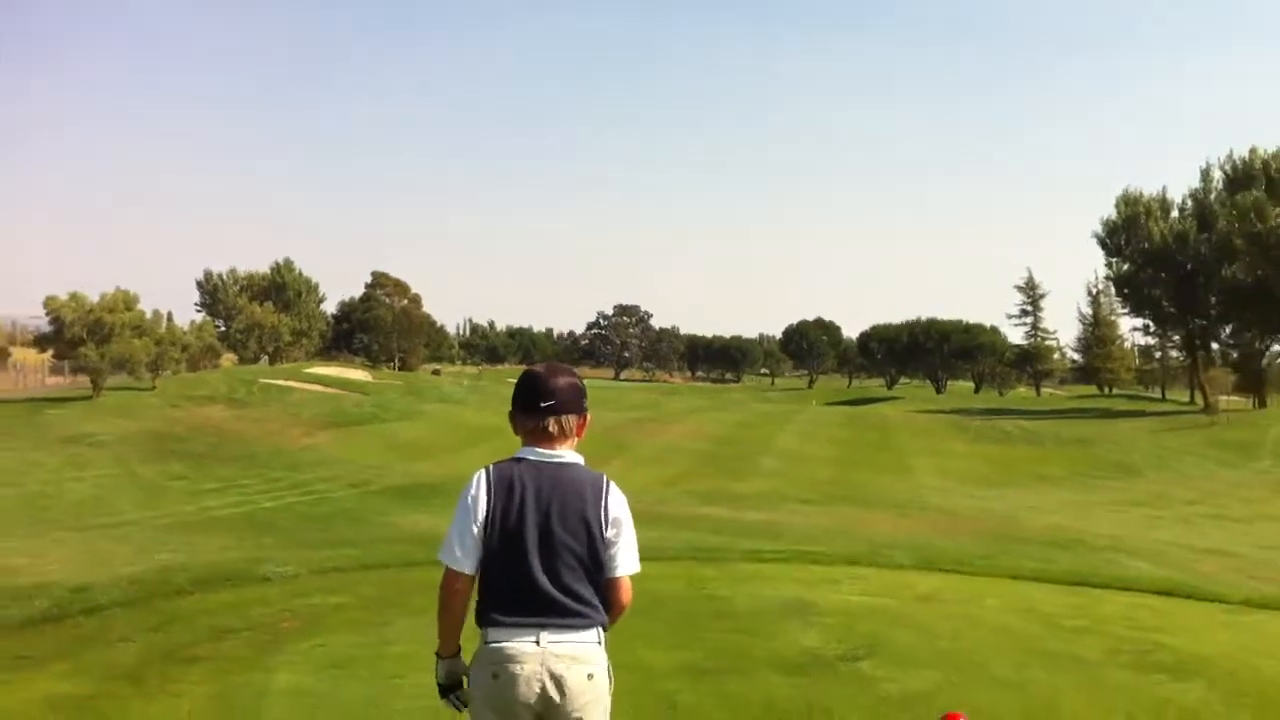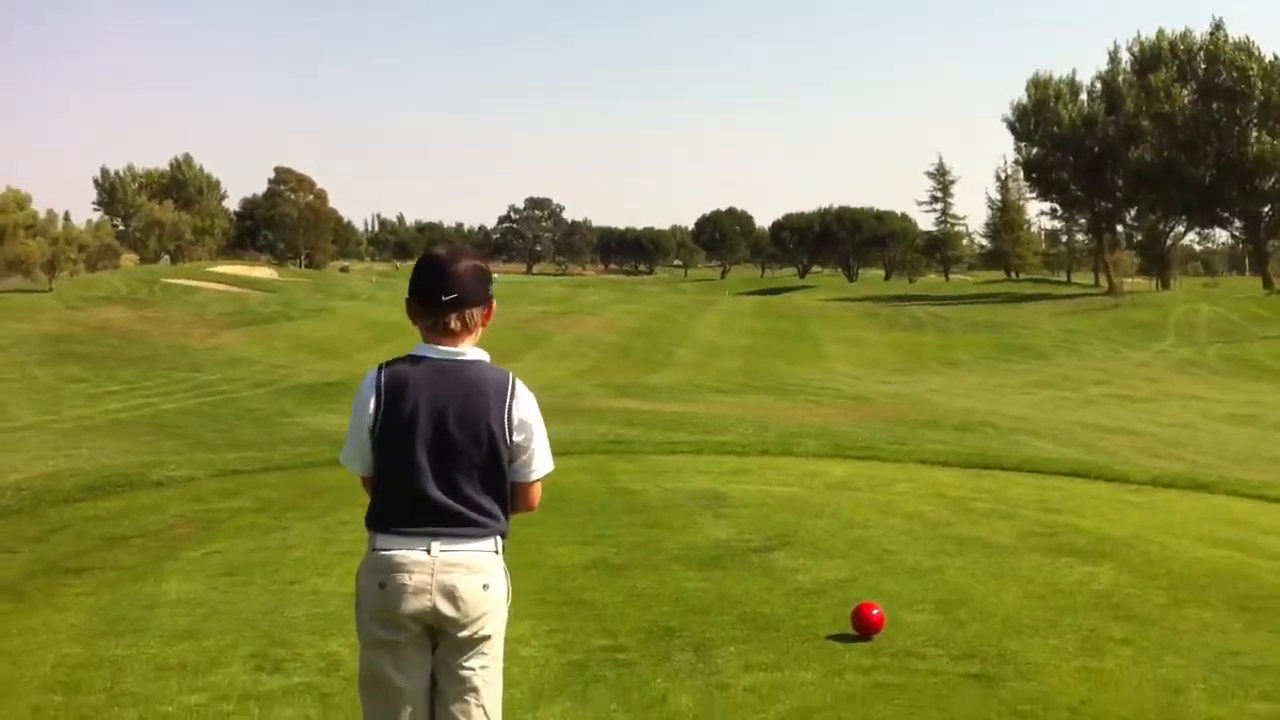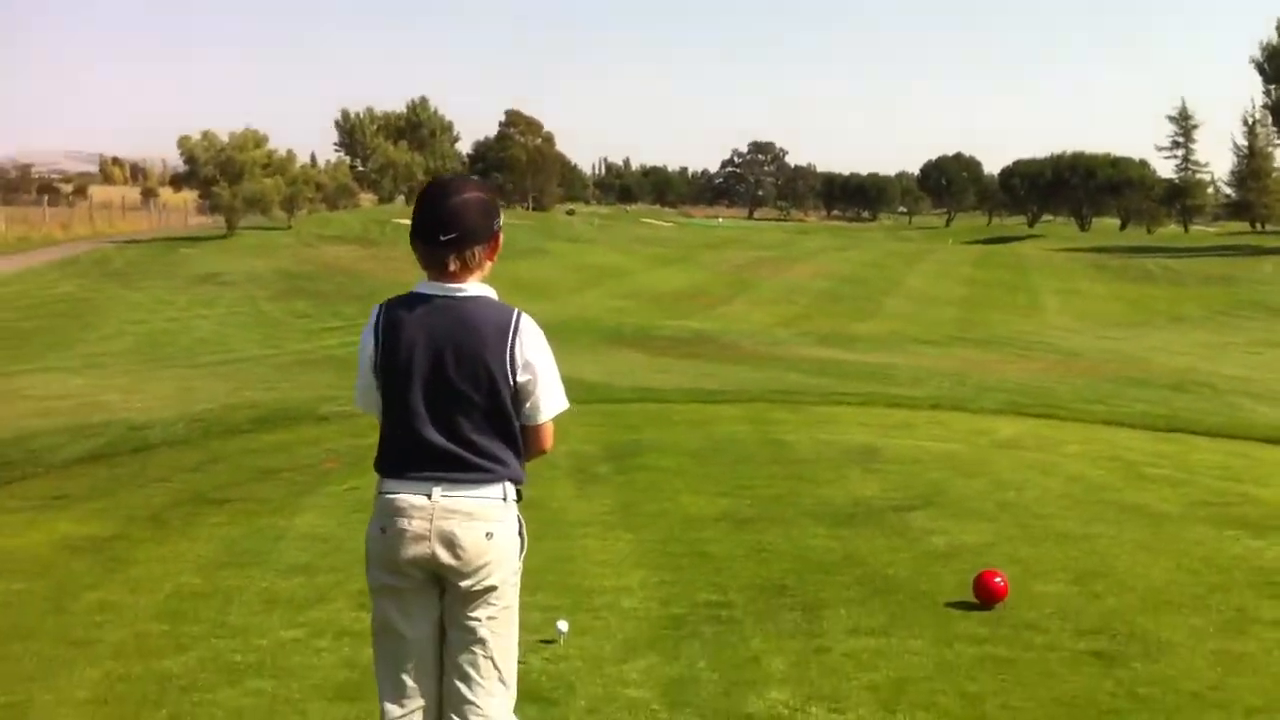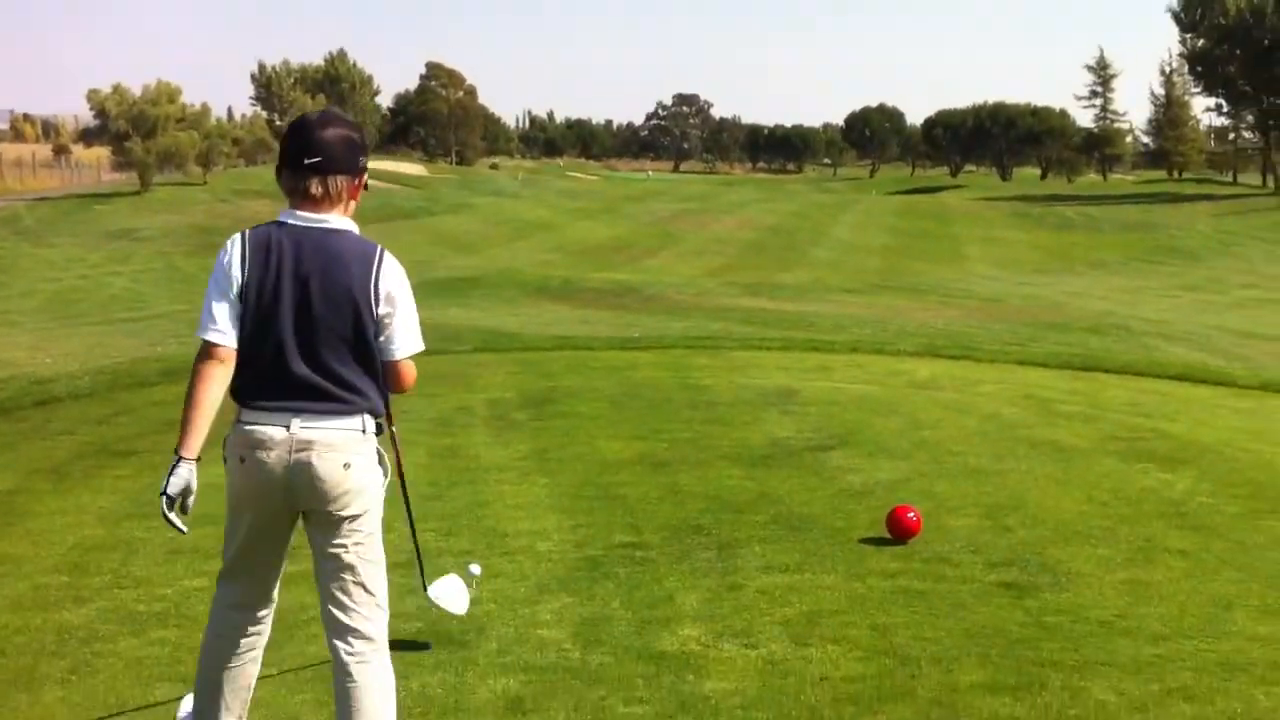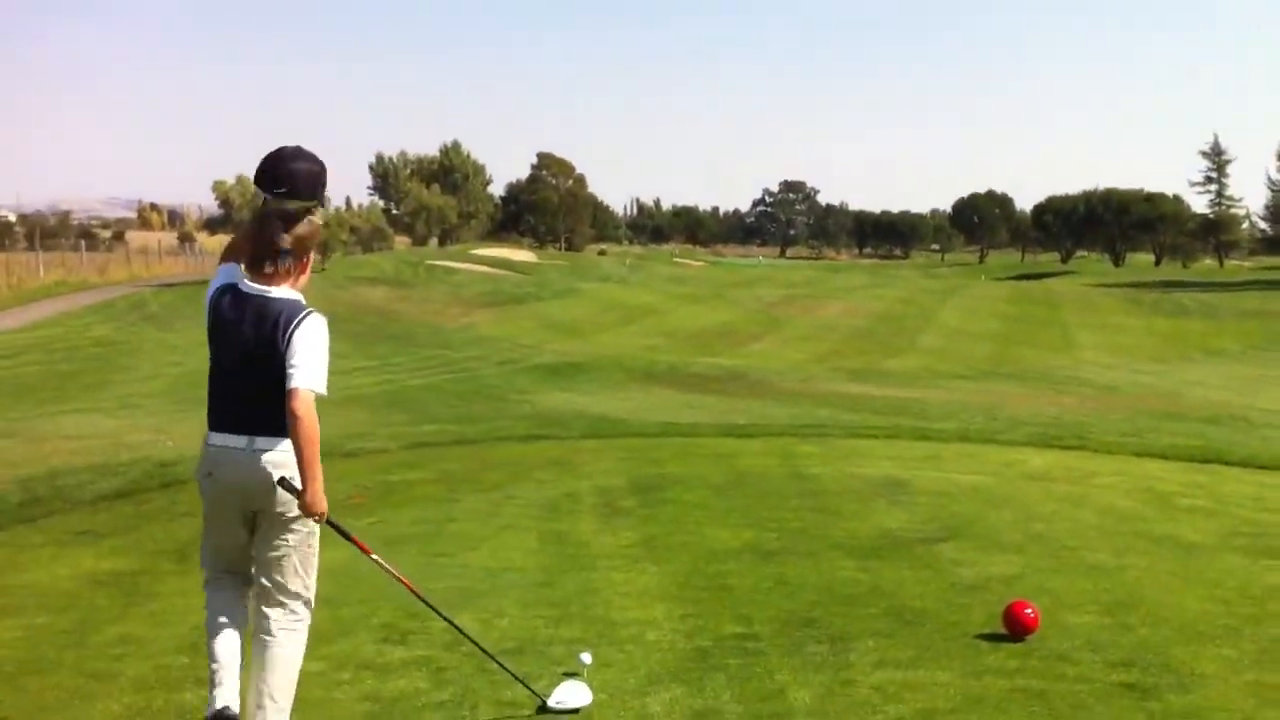
dt=1s
person 1, frame 1
left shoulder: (487, 484)
right shoulder: (605, 493)
left elbow: (457, 583)
right elbow: (620, 594)
left wrist: (448, 655)
left hip: (504, 658)
right hip: (580, 658)
person 1, frame 2
left shoulder: (381, 382)
right shoulder: (510, 393)
left elbow: (370, 479)
right elbow: (528, 495)
left hip: (393, 566)
right hip: (474, 570)
person 1, frame 3
left shoulder: (385, 323)
right shoulder: (516, 330)
left elbow: (384, 418)
right elbow: (540, 440)
left hip: (401, 513)
right hip: (483, 517)
person 1, frame 4
left shoulder: (243, 251)
right shoulder: (378, 265)
left elbow: (216, 359)
right elbow: (402, 378)
left wrist: (185, 456)
left hip: (257, 443)
right hip: (343, 449)
left knee: (241, 597)
right knee: (358, 626)
person 1, frame 5
left shoulder: (222, 297)
right shoulder: (305, 324)
left elbow: (232, 256)
right elbow: (299, 406)
left wrist: (267, 212)
right wrist: (314, 485)
left hip: (221, 459)
right hip: (281, 466)
left knee: (226, 586)
right knee: (284, 606)
